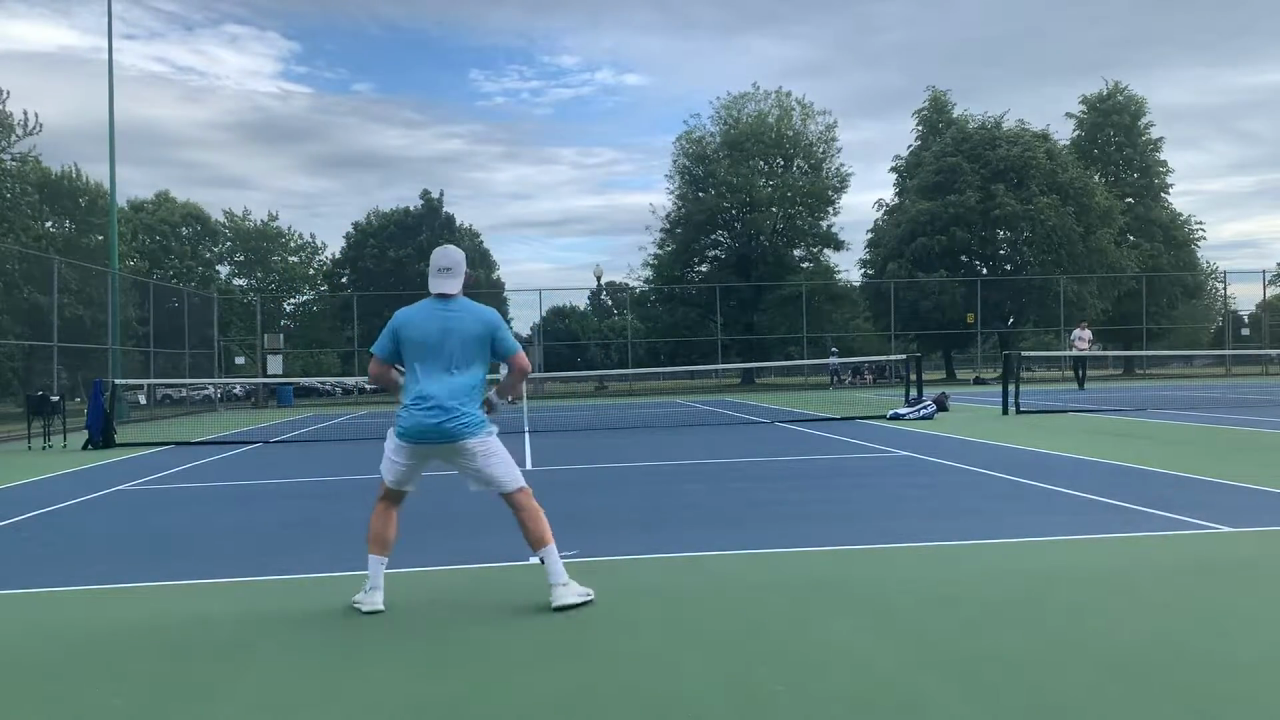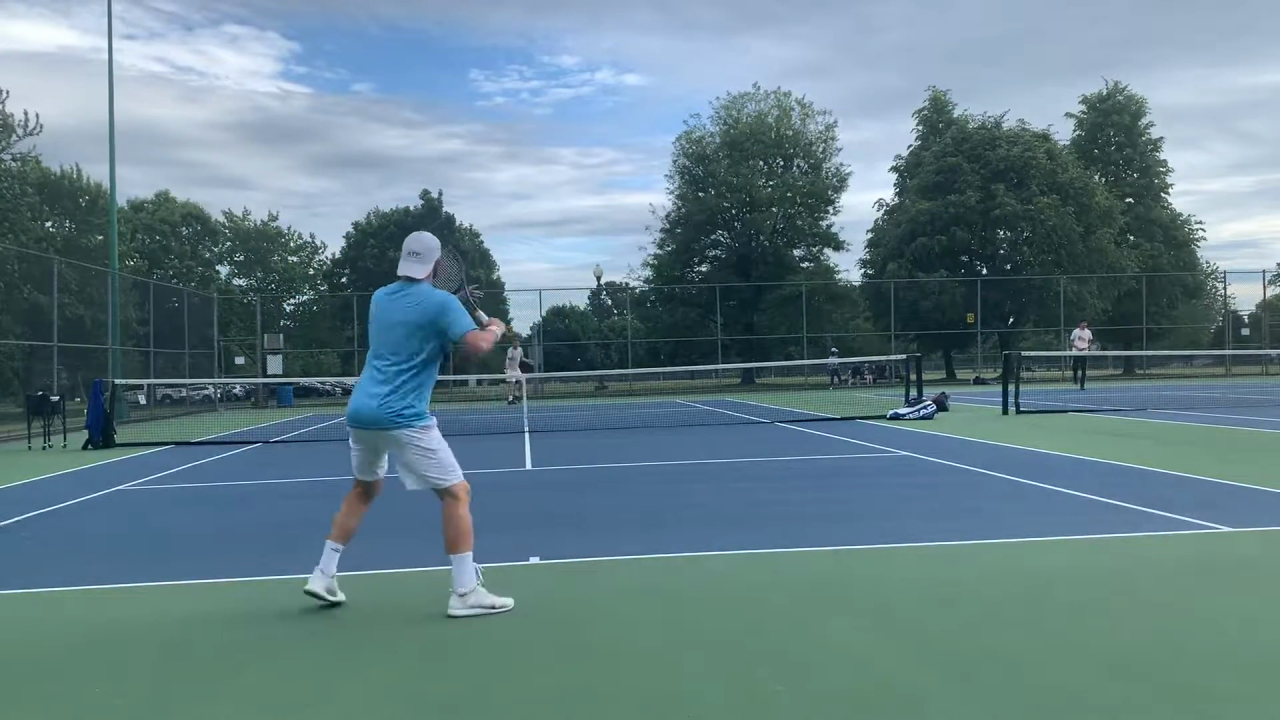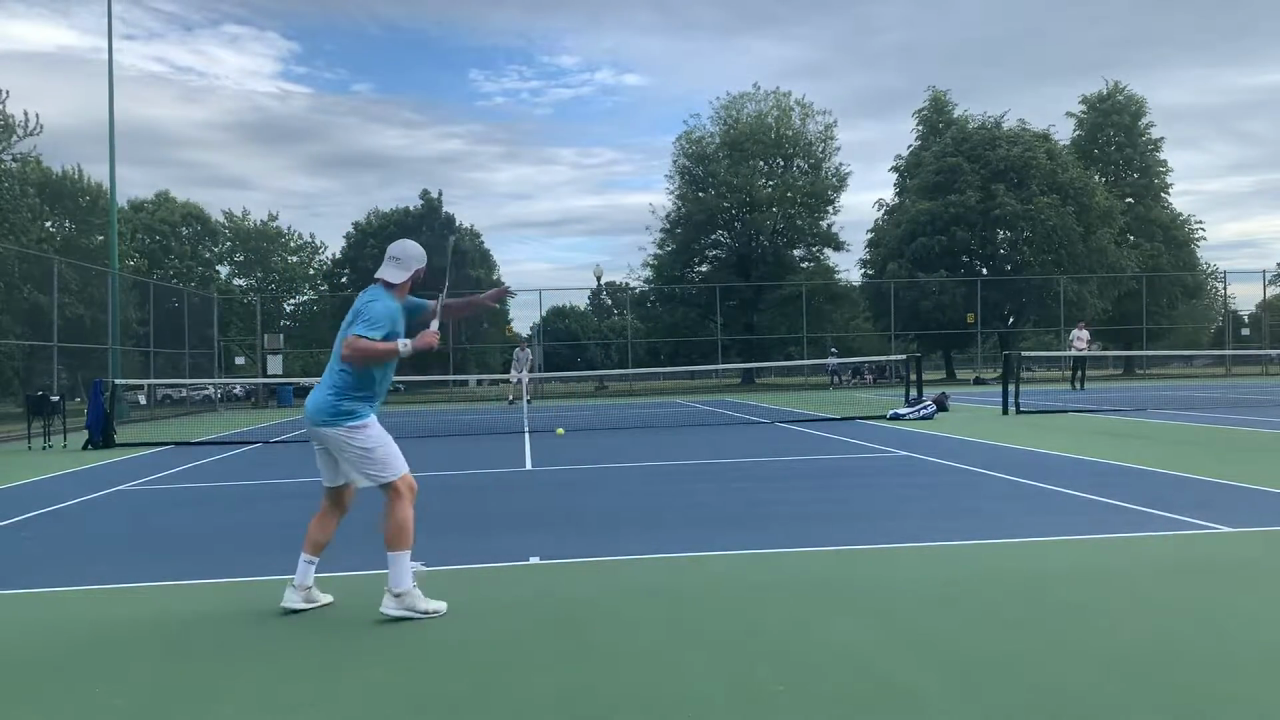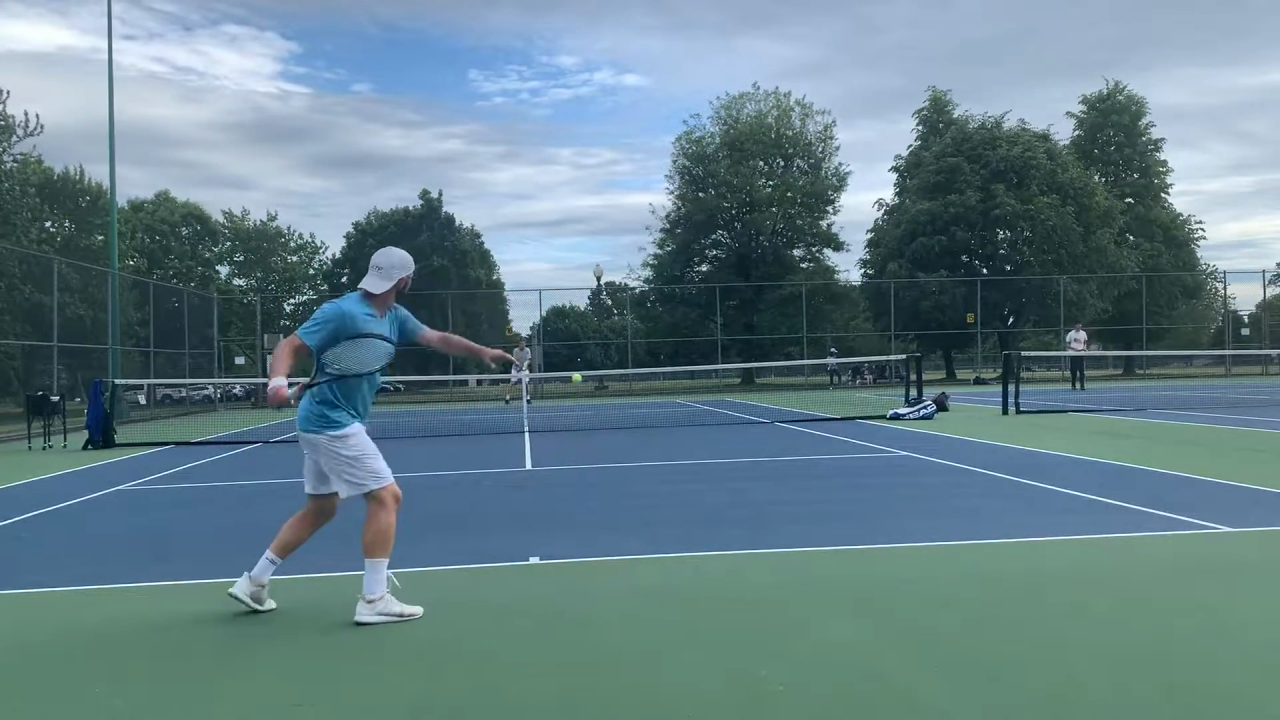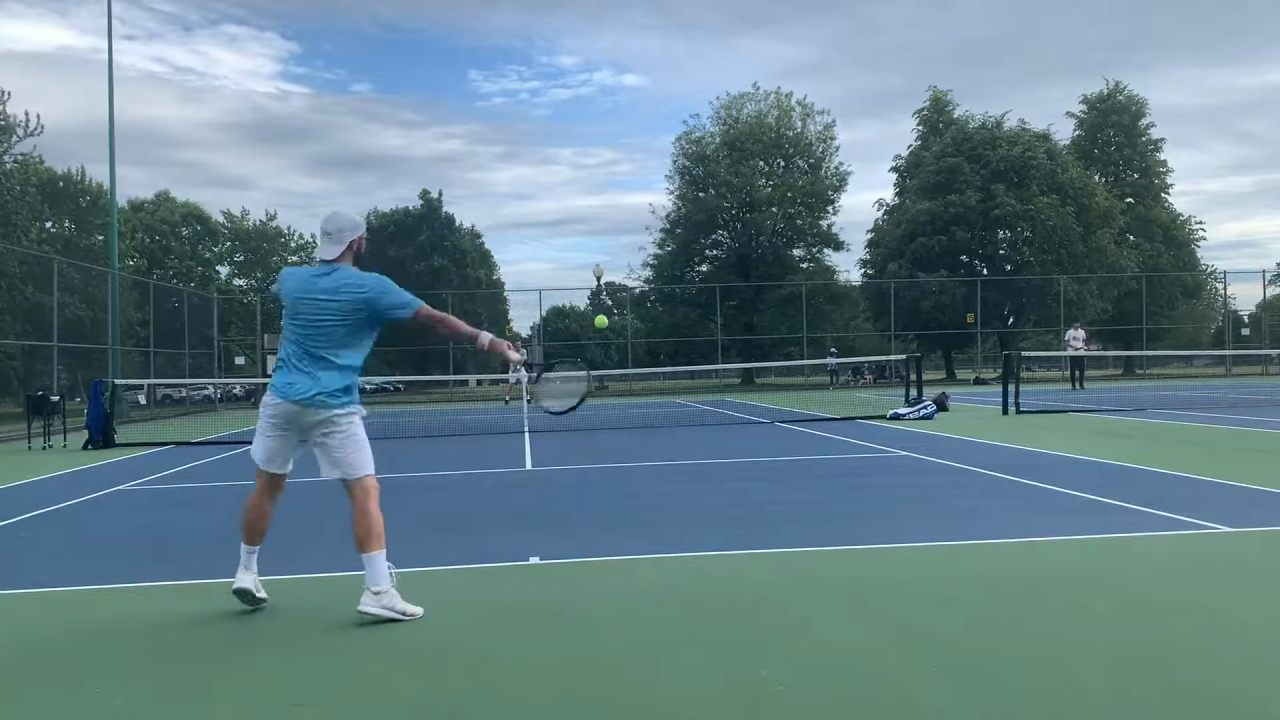
dt=0.3s
person 1, frame 1
left shoulder: (403, 318)
right shoulder: (487, 317)
left elbow: (376, 373)
right elbow: (522, 367)
right wrist: (495, 398)
left hip: (413, 429)
right hip: (467, 429)
left knee: (388, 500)
right knee: (521, 498)
left ankle: (373, 590)
right ankle: (561, 584)
person 1, frame 2
left shoulder: (382, 296)
right shoulder: (441, 301)
right elbow: (479, 345)
right wrist: (496, 328)
left hip: (362, 412)
right hip: (402, 419)
left knee: (361, 493)
right knee: (456, 494)
left ankle: (322, 576)
right ankle: (466, 593)
person 1, frame 3
left shoulder: (386, 299)
right shoulder: (380, 306)
left elbow: (438, 309)
right elbow: (350, 350)
left wrist: (482, 299)
right wrist: (407, 345)
left hip: (323, 413)
right hip: (346, 415)
left knee: (335, 500)
right knee: (402, 490)
left ankle: (301, 587)
right ankle: (400, 593)
person 1, frame 4
left shoulder: (394, 316)
right shoulder: (339, 312)
left elbow: (437, 339)
right elbow: (286, 347)
left wrist: (484, 353)
right wrist: (277, 381)
left hip: (319, 423)
right hip: (331, 424)
left knee: (319, 509)
right knee: (387, 499)
left ankle: (254, 583)
right ankle: (375, 599)
person 1, frame 5
left shoulder: (289, 278)
right shoulder: (370, 286)
right elbow: (431, 318)
right wrist: (485, 339)
left hip: (281, 400)
right hip: (333, 407)
left knee: (266, 486)
right knee: (364, 493)
left ankle: (246, 573)
right ankle: (378, 591)
